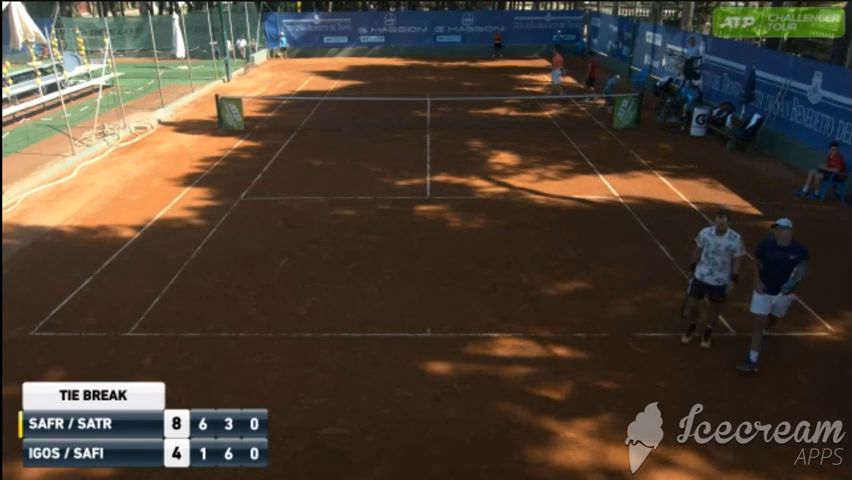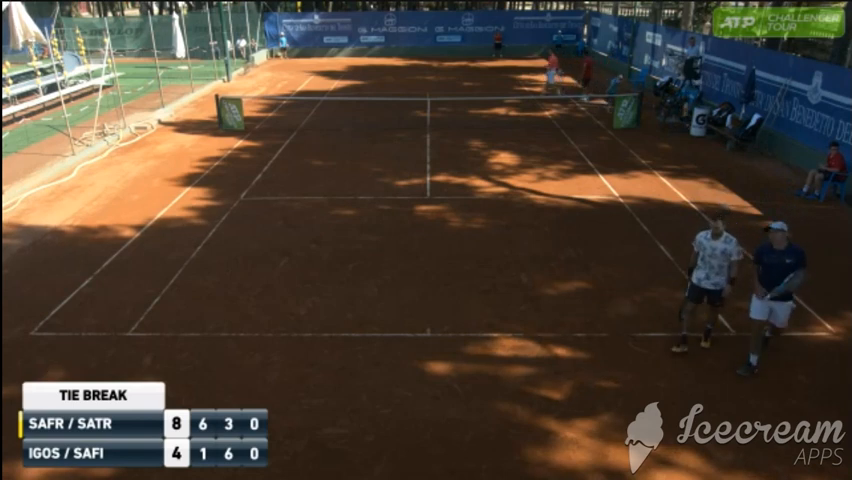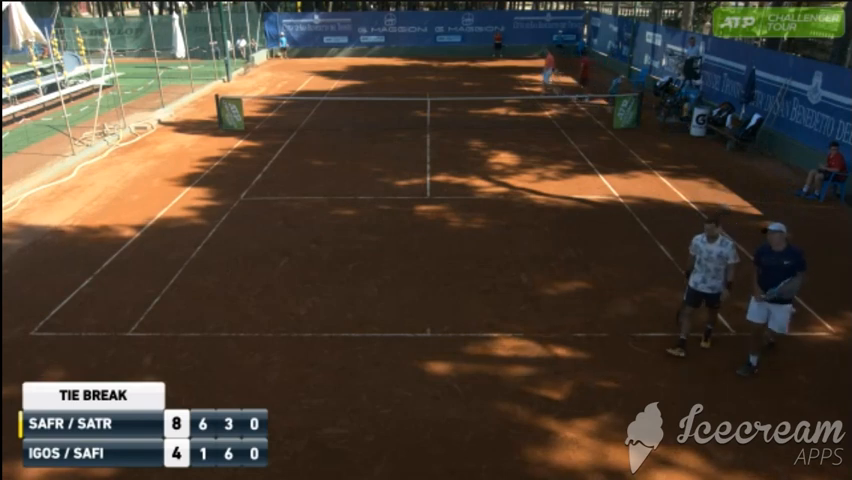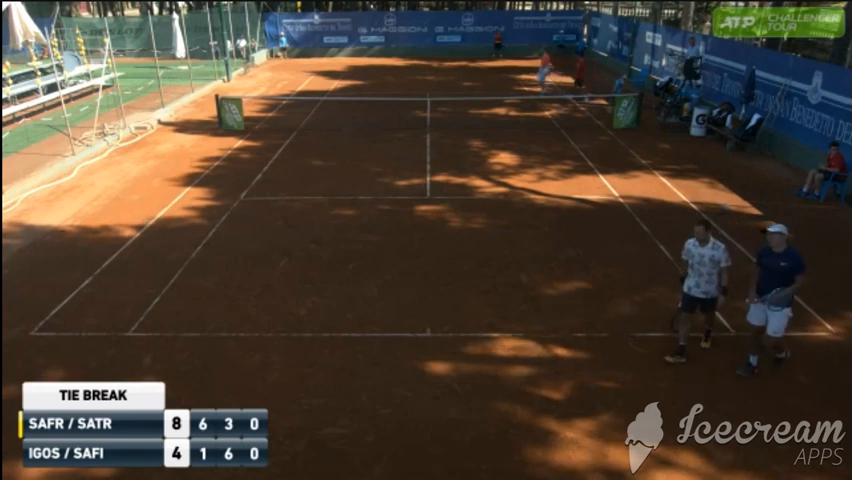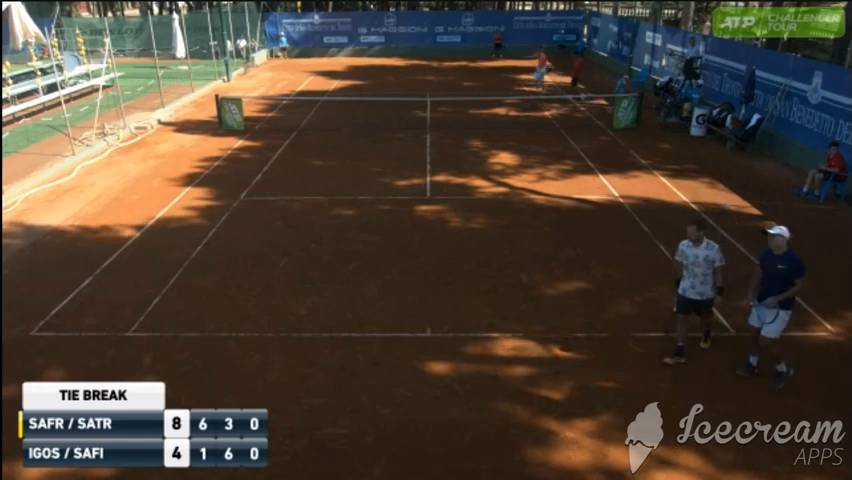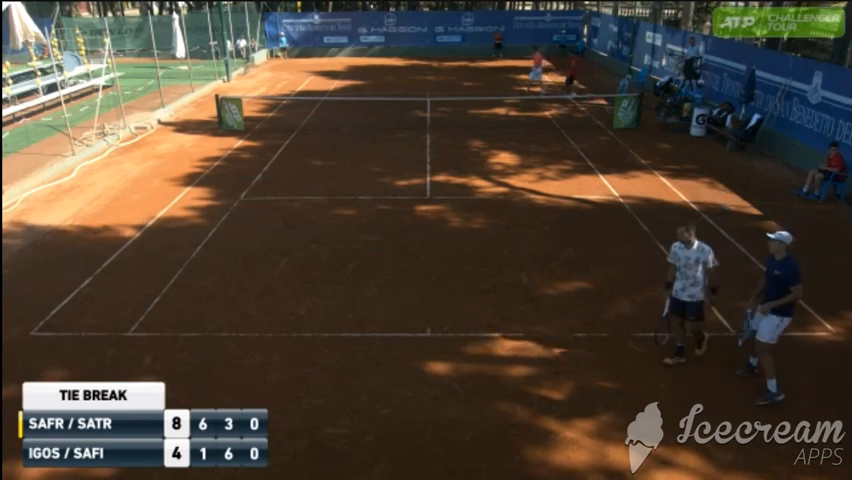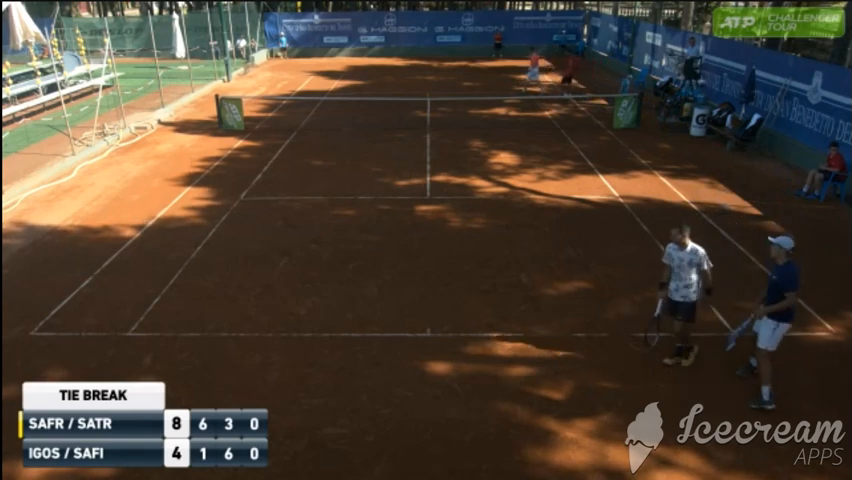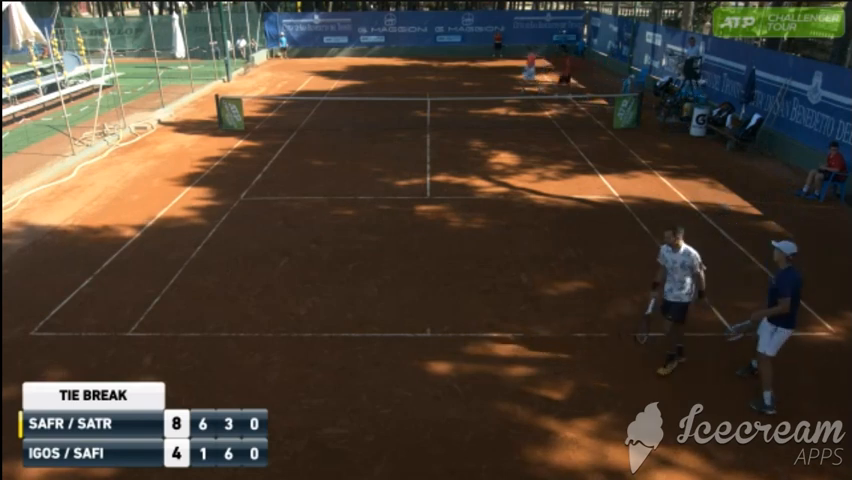
dt=0.1s
person 1, frame 1
left shoulder: (800, 250)
right shoulder: (765, 245)
left elbow: (803, 268)
right elbow: (757, 263)
left wrist: (795, 282)
right wrist: (757, 280)
left hip: (783, 293)
right hip: (763, 290)
left knee: (773, 318)
right knee: (759, 323)
left ankle: (765, 335)
right ankle: (752, 362)
person 1, frame 2
left shoulder: (797, 253)
right shoulder: (762, 250)
left elbow: (802, 272)
left wrist: (794, 283)
right wrist: (757, 285)
left hip: (783, 299)
right hip: (763, 296)
left knee: (777, 327)
right knee: (757, 329)
left ankle: (768, 333)
right ankle: (752, 364)
person 1, frame 3
left shoulder: (795, 255)
right shoulder: (762, 251)
left elbow: (800, 276)
left wrist: (793, 287)
right wrist: (756, 288)
left hip: (782, 302)
right hip: (761, 298)
left knee: (773, 335)
right knee: (756, 332)
left ankle: (770, 339)
right ankle: (752, 364)
person 1, frame 4
left shoulder: (794, 257)
right shoulder: (763, 252)
left elbow: (800, 281)
left wrist: (785, 293)
right wrist: (752, 290)
left hip: (780, 305)
right hip: (761, 299)
left knee: (771, 341)
right knee: (755, 333)
left ankle: (781, 353)
right ankle: (752, 365)
person 1, frame 5
left shoulder: (793, 261)
right shoulder: (766, 254)
left elbow: (799, 285)
left wrist: (779, 298)
right wrist: (752, 291)
left hip: (780, 308)
right hip: (761, 303)
left knee: (766, 342)
right knee: (755, 334)
left ankle: (783, 370)
right ankle: (752, 364)
person 1, frame 6
left shoulder: (790, 267)
right shoulder: (771, 259)
left elbow: (797, 294)
left wrist: (772, 305)
right wrist: (755, 296)
left hip: (779, 314)
right hip: (766, 309)
left knee: (763, 348)
right knee: (756, 339)
left ankle: (773, 391)
right ankle: (752, 365)
person 1, frame 7
left shoulder: (789, 272)
right shoulder: (778, 264)
left elbow: (791, 301)
left wrist: (766, 309)
right wrist: (762, 302)
left hip: (778, 320)
right hip: (767, 315)
left knee: (762, 354)
right knee: (758, 343)
left ankle: (766, 399)
right ankle: (752, 366)
person 1, frame 8
left shoulder: (784, 278)
right shoulder: (792, 272)
left elbow: (785, 307)
left wrist: (760, 314)
right wrist: (765, 312)
left hip: (779, 325)
right hip: (787, 323)
left knee: (764, 359)
right knee: (761, 349)
left ankle: (767, 403)
right ankle: (753, 368)
person 2, frame 1
left shoulder: (736, 239)
right shoulder: (705, 233)
left elbow: (736, 261)
left wrist: (733, 280)
right wrist: (692, 268)
left hip: (721, 280)
right hip: (701, 276)
left knee: (715, 307)
right knee: (691, 304)
left ankle: (707, 332)
right ankle: (691, 327)
person 2, frame 2
left shoulder: (732, 243)
right shoulder: (701, 237)
left elbow: (734, 264)
left wrist: (730, 284)
right wrist: (690, 272)
left hip: (718, 284)
right hip: (698, 280)
left knee: (714, 310)
right knee: (687, 308)
left ankle: (707, 334)
right ankle: (683, 341)
person 2, frame 3
left shoulder: (728, 246)
right shoulder: (697, 240)
left elbow: (731, 268)
left wrist: (727, 288)
right wrist: (688, 275)
left hip: (716, 287)
right hip: (695, 284)
left knee: (712, 312)
right knee: (686, 312)
left ankle: (708, 333)
right ankle: (681, 346)
person 2, frame 4
left shoulder: (720, 249)
right shoulder: (689, 244)
left elbow: (724, 272)
left wrist: (723, 293)
right wrist: (683, 280)
left hip: (709, 292)
right hip: (689, 289)
left knee: (709, 315)
right knee: (683, 318)
left ankle: (707, 333)
right ankle: (680, 353)
person 2, frame 5
left shoulder: (713, 249)
right shoulder: (683, 246)
left elbow: (718, 271)
left wrist: (719, 293)
right wrist: (678, 284)
left hip: (705, 293)
right hip: (685, 291)
left knee: (704, 319)
right knee: (680, 319)
left ankle: (706, 333)
right ankle: (679, 353)
person 2, frame 6
left shoulder: (705, 251)
right shoulder: (675, 247)
left elbow: (710, 272)
left wrist: (713, 292)
right wrist: (668, 287)
left hip: (695, 296)
right hip: (677, 293)
left knee: (693, 327)
right knee: (678, 322)
left ankle: (701, 338)
right ankle: (680, 352)
person 2, frame 7
left shoulder: (698, 253)
right shoulder: (670, 248)
left elbow: (705, 273)
left wrist: (708, 292)
right wrist: (662, 287)
left hip: (689, 297)
right hip: (673, 293)
left knee: (680, 328)
right knee: (676, 325)
left ankle: (689, 349)
right ankle: (680, 352)
person 2, frame 8
left shoulder: (691, 255)
right shoulder: (664, 250)
left elbow: (699, 276)
left wrist: (701, 295)
right wrist: (654, 287)
left hip: (682, 298)
right hip: (667, 295)
left knee: (672, 329)
right knee: (676, 327)
left ankle: (671, 358)
right ankle: (678, 353)
